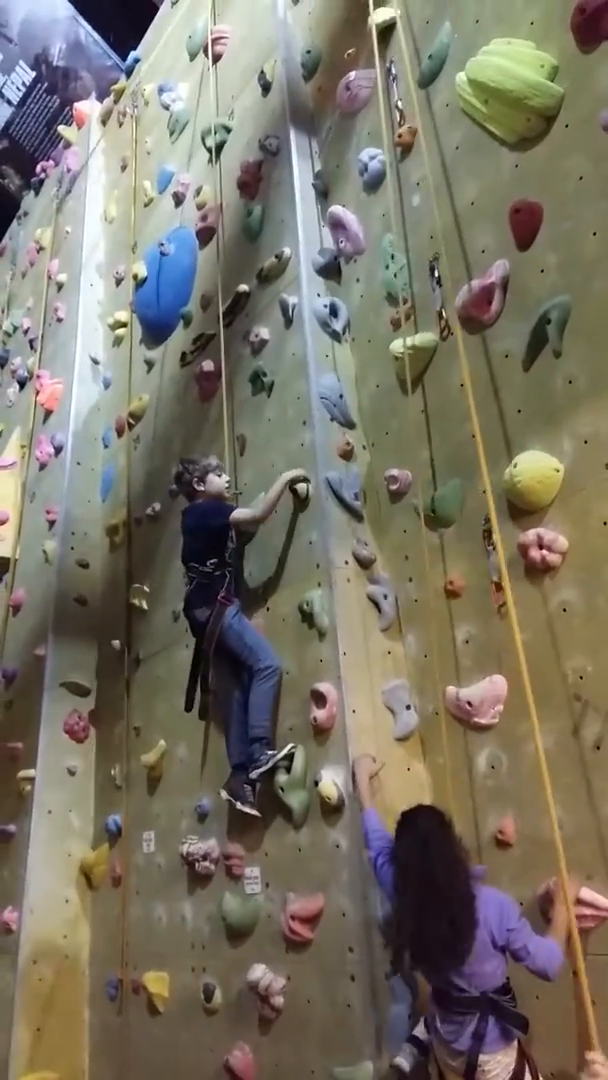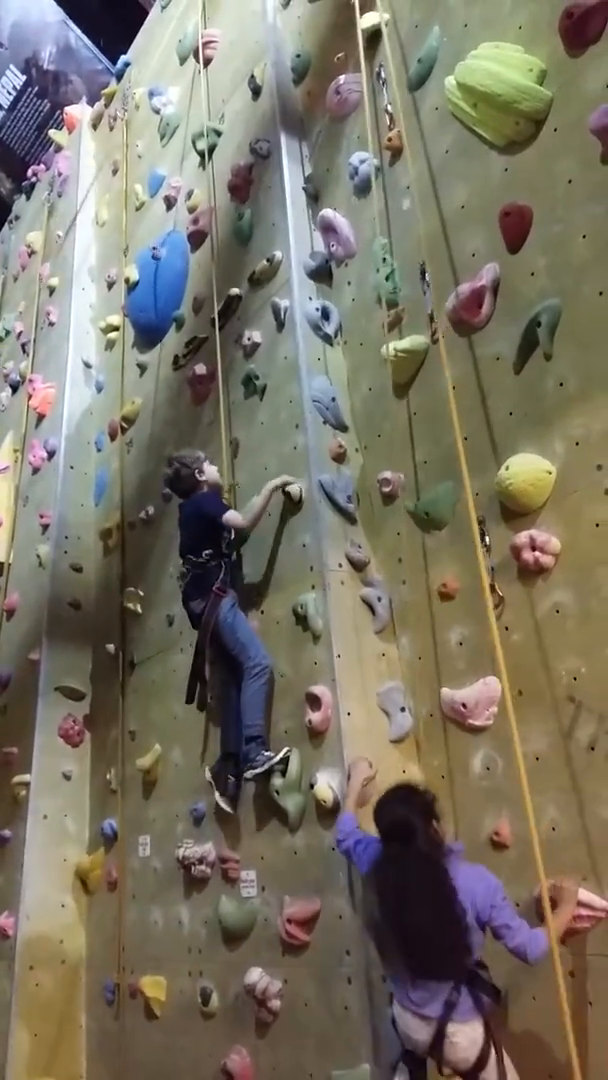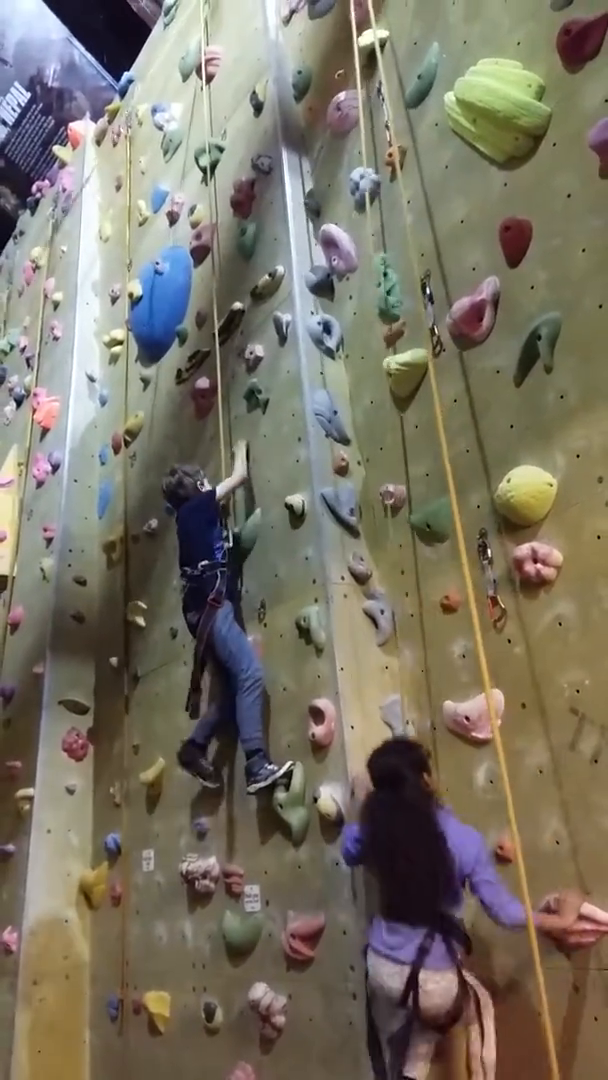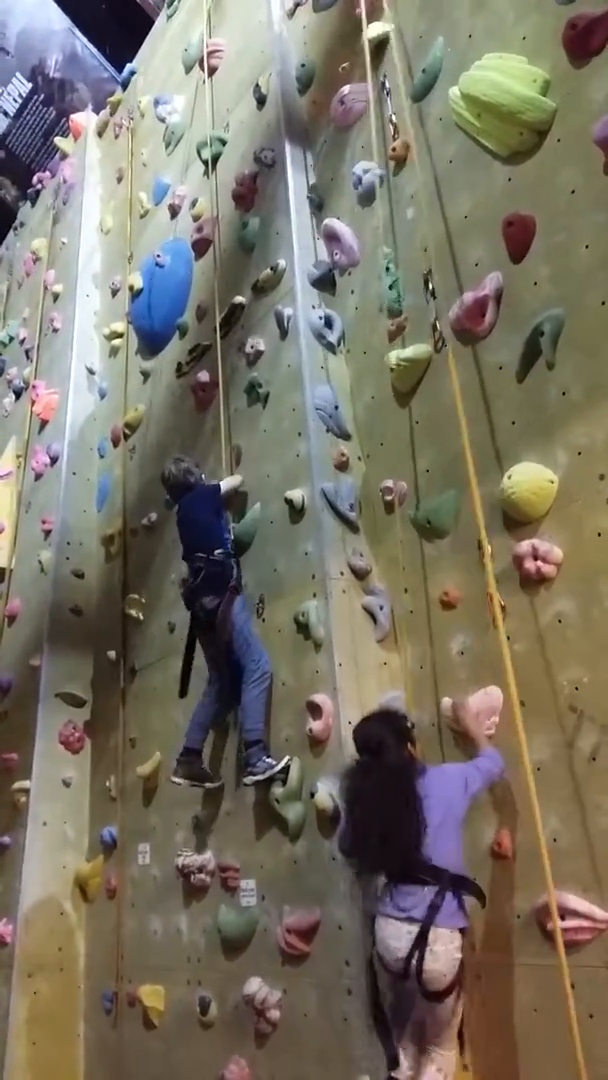
dt=0.4s
person 1, frame 1
left shoulder: (200, 514)
right shoulder: (207, 511)
right elbow: (257, 516)
left wrist: (226, 501)
right wrist: (285, 479)
left hip: (209, 607)
right hip: (215, 605)
left knee: (242, 684)
right knee: (267, 665)
left ankle: (239, 775)
right ankle: (259, 752)
person 1, frame 2
left shoulder: (197, 506)
right shoulder: (203, 501)
right elbow: (246, 522)
left wrist: (223, 496)
right wrist: (271, 486)
left hip: (207, 597)
right hip: (212, 595)
left knee: (236, 678)
right knee: (258, 662)
left ankle: (228, 764)
right ankle: (254, 753)
person 1, frame 3
left shoulder: (193, 515)
right shoulder: (198, 506)
right elbow: (240, 476)
right wrist: (241, 450)
left hip: (206, 606)
right hip: (212, 605)
left knee: (232, 686)
right knee: (250, 676)
left ankle: (194, 748)
right ankle: (257, 766)
person 1, frame 4
left shoulder: (185, 510)
right shoulder: (204, 496)
right elbow: (238, 479)
right wrist: (219, 482)
left hip: (201, 598)
right hip: (221, 594)
left knee: (222, 683)
right knee: (257, 667)
left ankle: (189, 758)
right ankle: (255, 759)
person 2, frame 1
left shoulder: (402, 893)
right shoulder: (494, 905)
left elbow: (376, 840)
right elbow: (547, 964)
left wrist: (362, 778)
right wrist: (562, 905)
left hip: (446, 1047)
left ankle: (416, 1048)
person 2, frame 2
left shoulder: (385, 865)
right shoulder: (477, 882)
left elbow: (345, 835)
right elbow: (529, 947)
left wrist: (356, 782)
right wrist: (566, 907)
left hip: (407, 1020)
right hip: (458, 1032)
person 2, frame 3
left shoulder: (376, 827)
right shoulder: (462, 839)
left elbow: (349, 851)
right elbow: (505, 912)
left wrist: (359, 797)
right wrist: (562, 918)
left hip: (380, 966)
right hip: (431, 976)
person 2, frame 4
left shoulder: (370, 798)
right shoulder: (448, 781)
left elbow: (349, 847)
right elbow: (493, 763)
right wrist: (471, 725)
left hip: (389, 931)
right hip: (436, 937)
left knee: (409, 1023)
right knee: (440, 1046)
